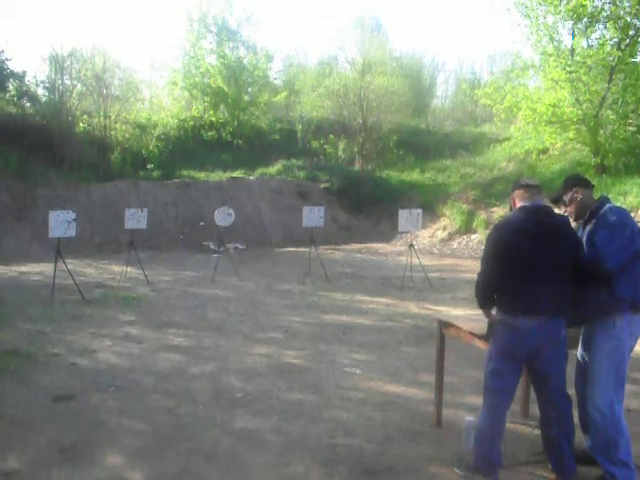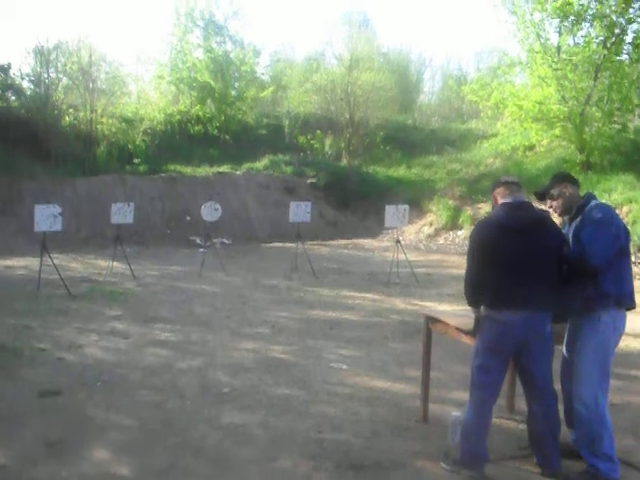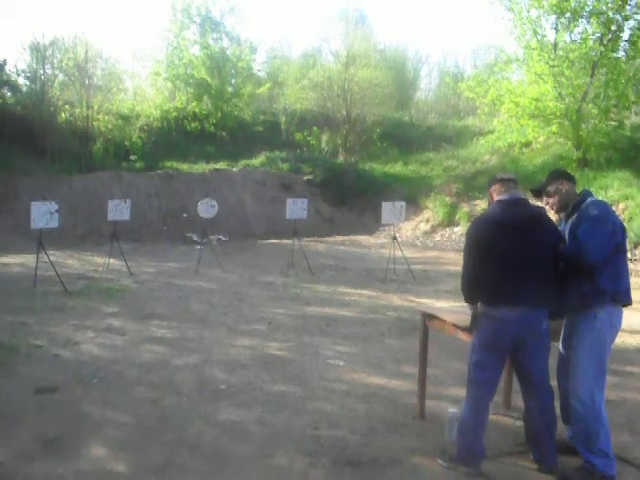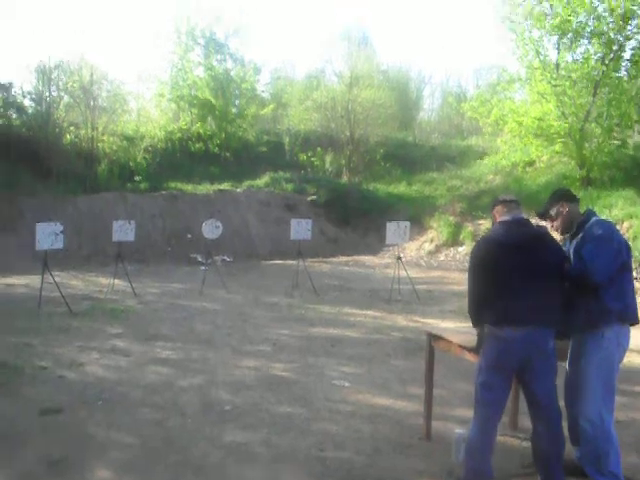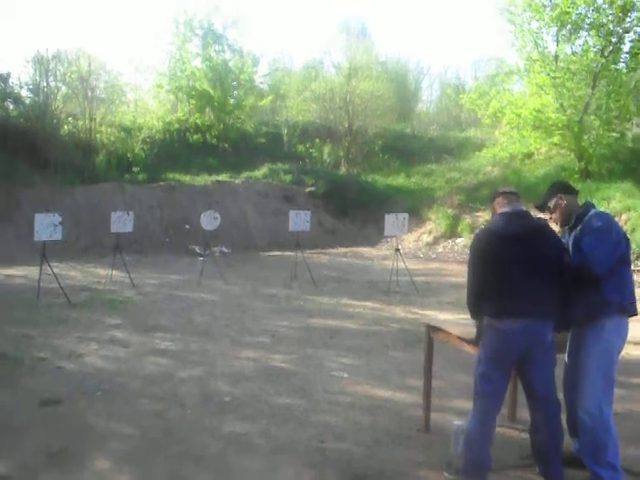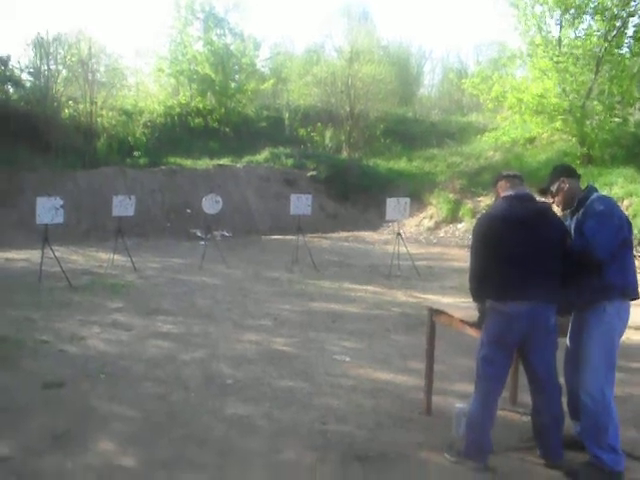
dt=0.2s
person 1, frame 1
left shoulder: (615, 219)
right shoulder: (589, 224)
left elbow: (603, 263)
right elbow: (584, 264)
right hip: (598, 316)
left knee: (603, 398)
right knee: (587, 388)
right ankle: (597, 450)
person 1, frame 2
left shoulder: (600, 216)
right shoulder: (575, 220)
left elbow: (590, 259)
right elbow: (573, 260)
left hip: (602, 313)
right hip: (583, 311)
left knee: (588, 392)
right knee: (572, 382)
right ankle: (582, 444)
person 1, frame 3
left shoulder: (597, 212)
right shoulder: (570, 217)
left elbow: (585, 256)
right elbow: (568, 256)
left hip: (598, 309)
right hip: (580, 308)
left knee: (584, 389)
right knee: (568, 379)
right ankle: (577, 440)
person 1, frame 4
left shoulder: (601, 232)
right shoulder: (575, 238)
left elbow: (591, 274)
right elbow: (575, 276)
left hip: (605, 330)
right hip: (586, 328)
left knee: (593, 409)
right knee: (576, 399)
person 1, frame 5
left shoulder: (599, 224)
right shoulder: (574, 229)
left elbow: (591, 266)
left hip: (605, 320)
right hip: (585, 319)
left knee: (592, 401)
right knee: (575, 390)
right ankle: (585, 452)
person 1, frame 6
left shoulder: (601, 207)
right shoulder: (577, 213)
left elbow: (593, 250)
left hip: (607, 303)
right hip: (587, 303)
left knee: (594, 383)
right knee: (576, 373)
right ankle: (586, 436)
person 2, frame 1
left shoulder: (505, 229)
right shoulder: (567, 232)
left elbow: (486, 278)
right elbow: (577, 278)
left wrist: (487, 308)
left hip: (513, 322)
right hip: (554, 324)
left knee: (497, 395)
right knee: (555, 396)
person 2, frame 2
left shoulder: (488, 227)
right shoulder: (549, 227)
left elbow: (474, 275)
right elbow: (561, 272)
left wrist: (476, 305)
right wrist: (547, 307)
left hip: (500, 318)
right hip: (539, 318)
left knee: (483, 391)
right knee: (542, 392)
person 2, frame 3
left shoulder: (483, 223)
right shoulder: (546, 223)
left elbow: (471, 272)
right elbow: (557, 268)
left wrist: (474, 302)
right wrist: (543, 304)
left hip: (497, 314)
right hip: (535, 315)
left knee: (480, 387)
right knee: (538, 388)
left ankle: (467, 455)
right ankle: (547, 458)
person 2, frame 4
left shoulder: (487, 245)
right shoulder: (550, 244)
left elbow: (476, 293)
right elbow: (562, 288)
left wrist: (480, 324)
right wrist: (550, 325)
left hip: (502, 335)
right hip: (541, 335)
left knee: (487, 408)
right knee: (545, 408)
person 2, frame 5
left shoulder: (486, 237)
right shoulder: (549, 236)
left elbow: (476, 285)
right elbow: (560, 281)
left wrist: (478, 316)
right wrist: (549, 318)
left hip: (502, 326)
right hip: (541, 327)
left knee: (486, 399)
right knee: (544, 400)
person 2, frame 6
left shoulder: (489, 220)
right shoulder: (552, 220)
left elbow: (478, 268)
right elbow: (564, 264)
left wrist: (480, 299)
right wrist: (551, 300)
left hip: (505, 309)
right hip: (543, 309)
left knee: (488, 382)
right knee: (546, 383)
left ankle: (475, 449)
right ankle: (553, 452)
